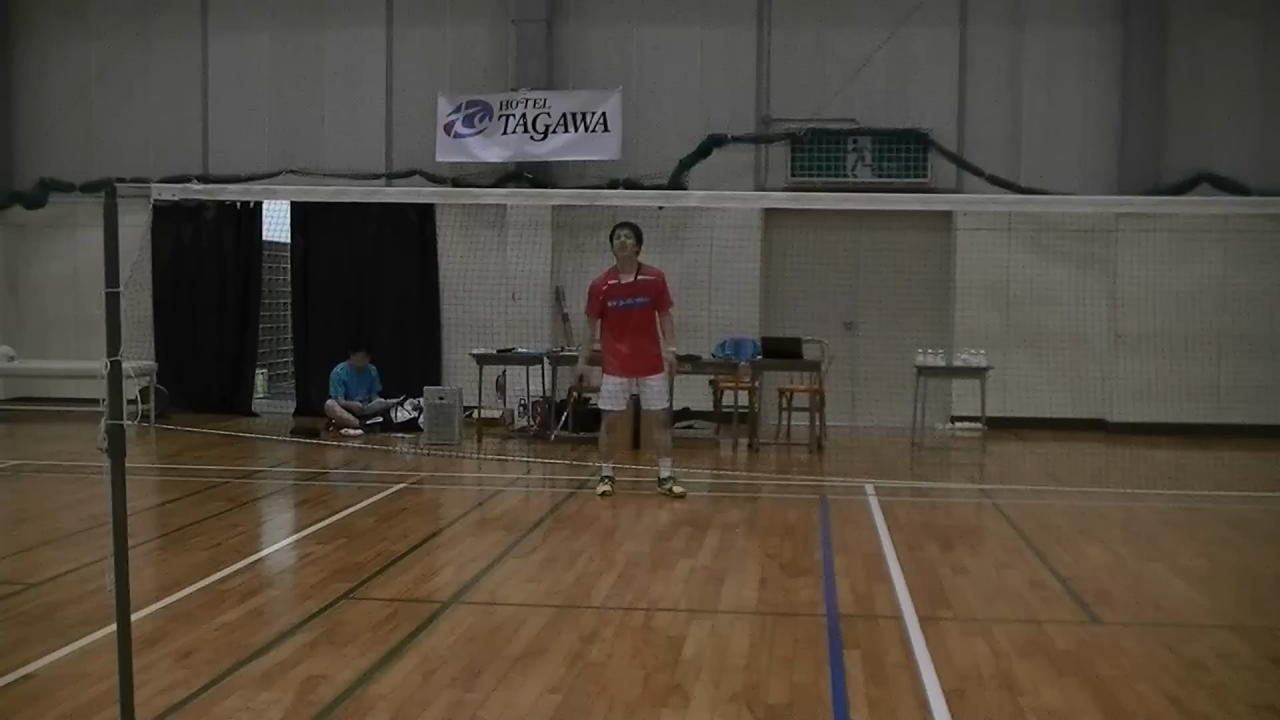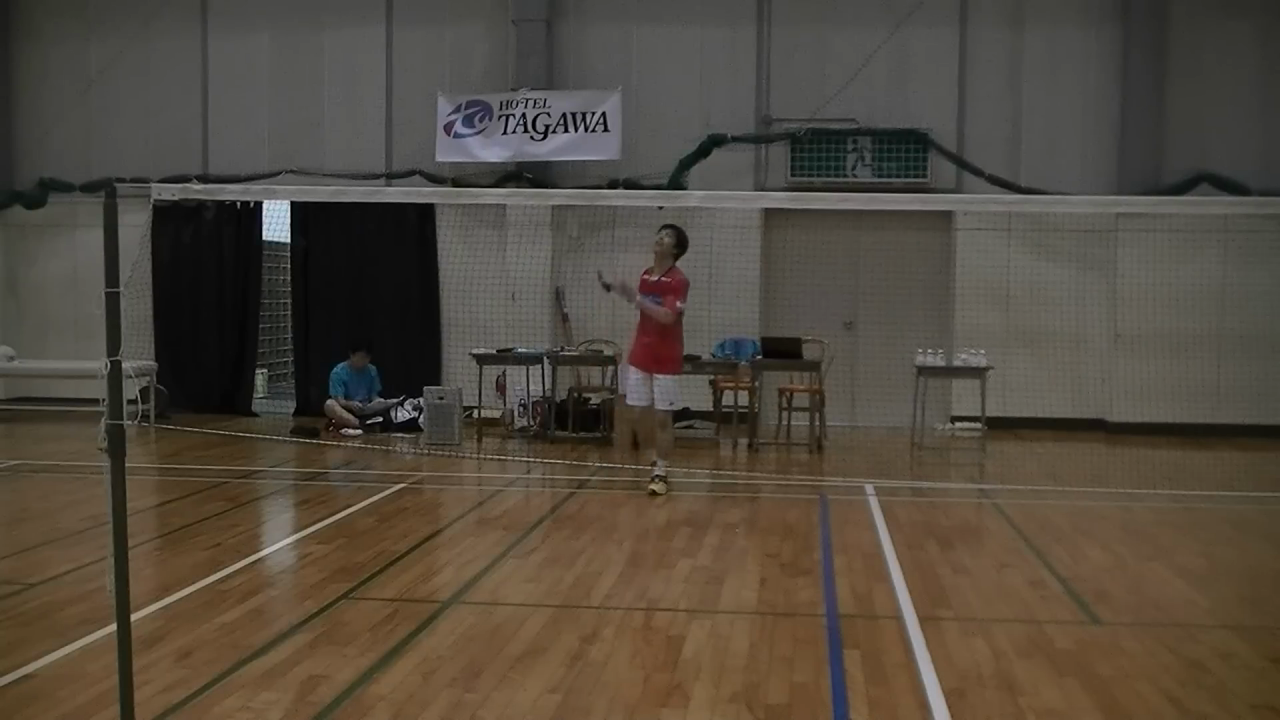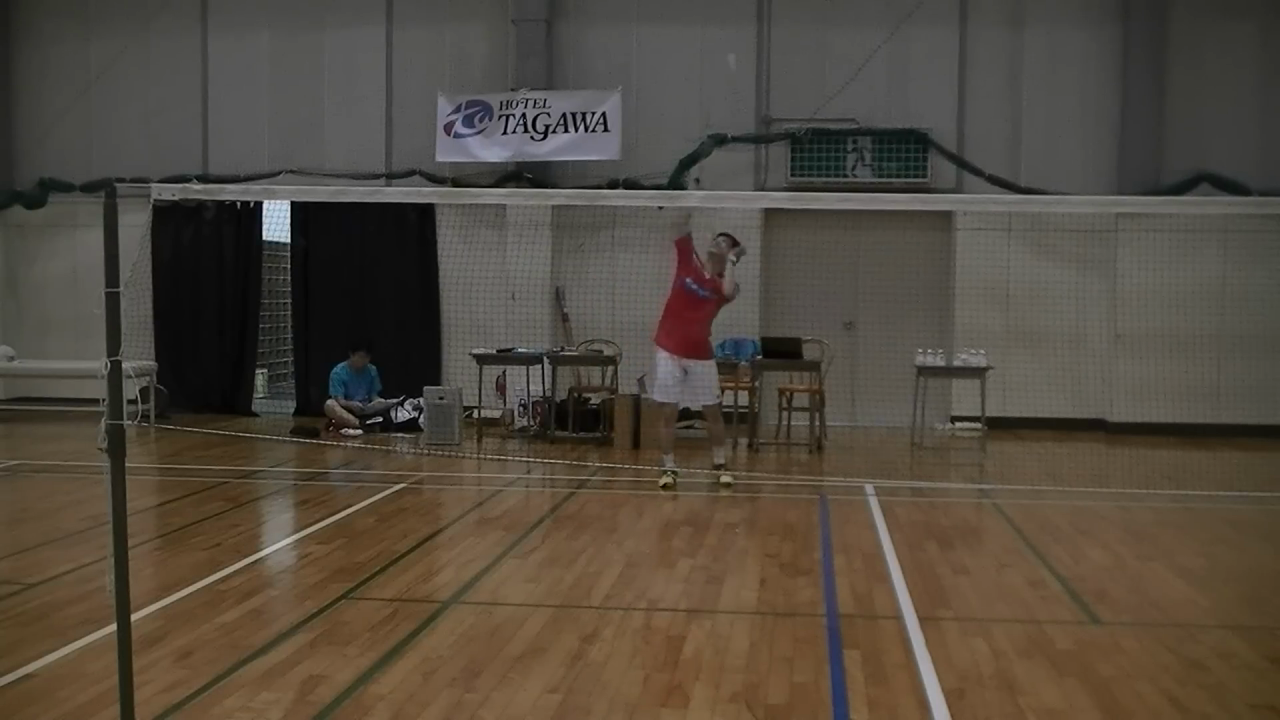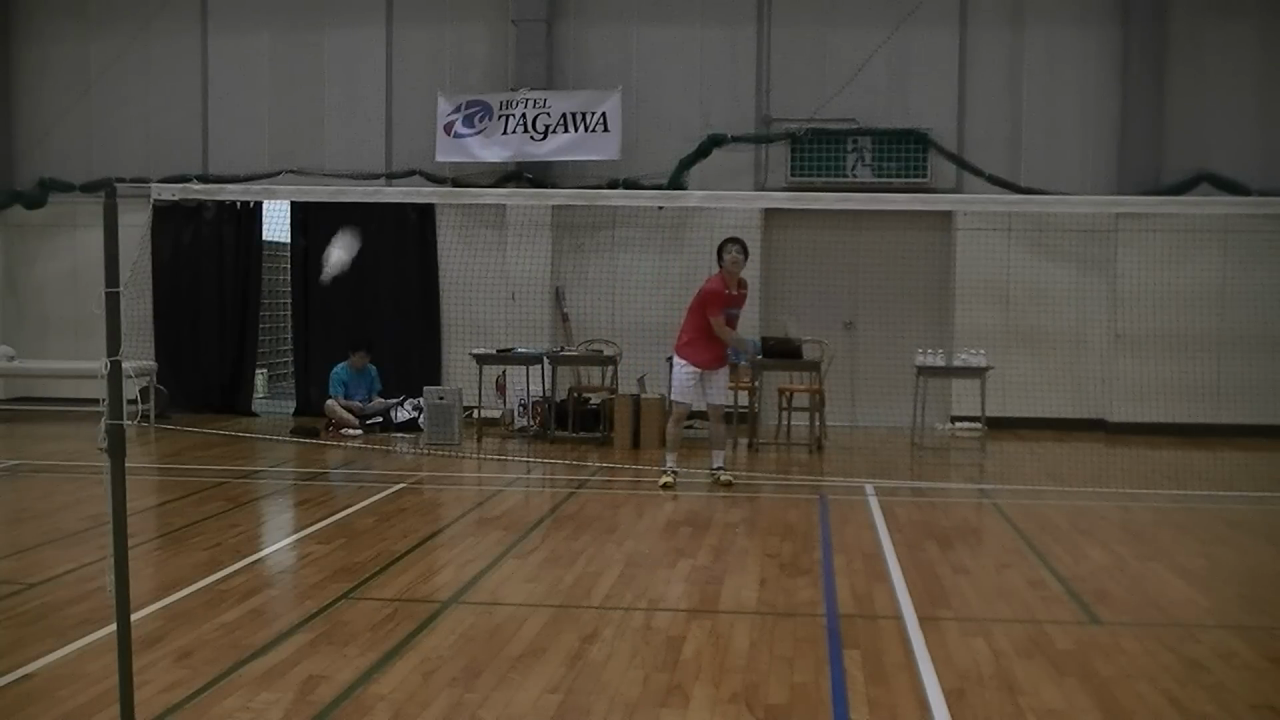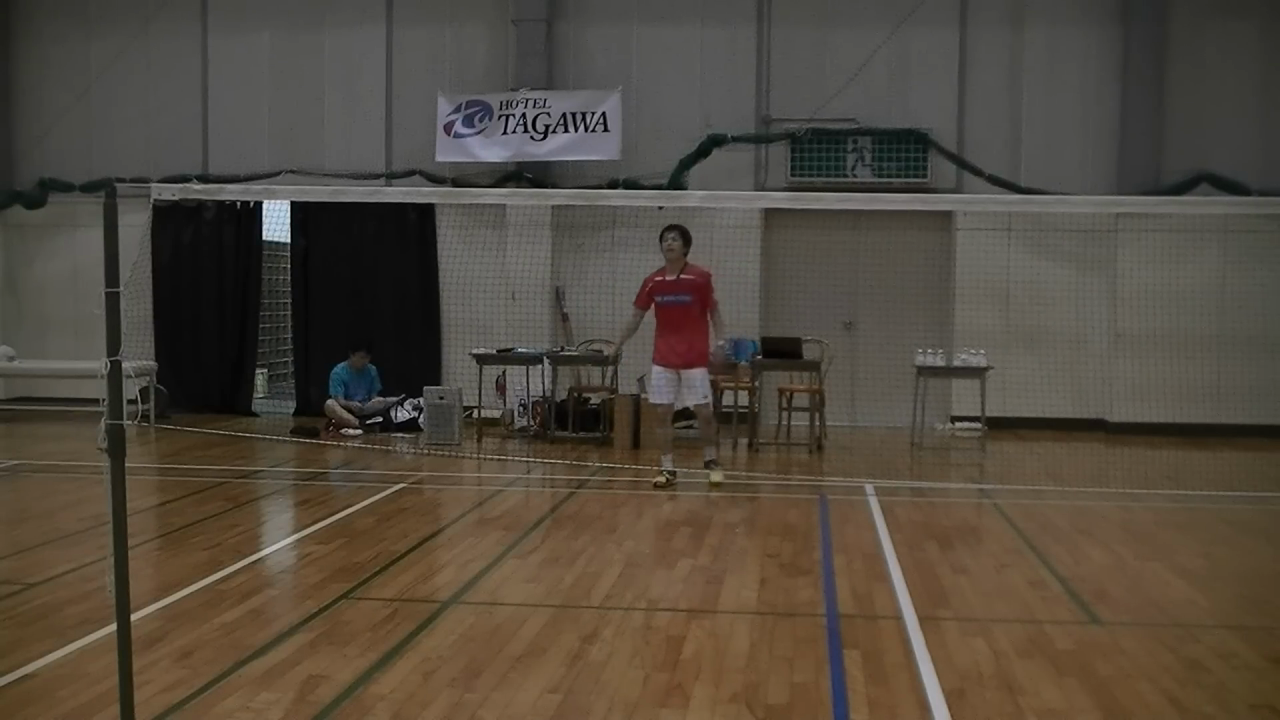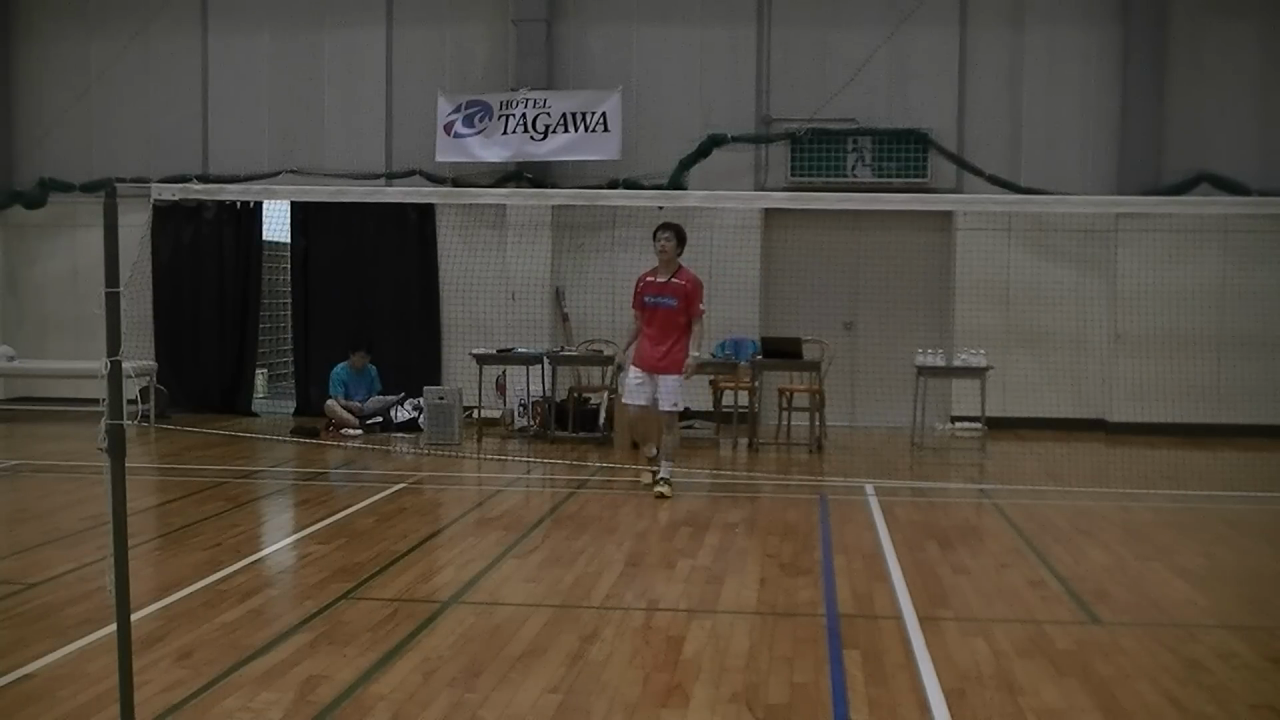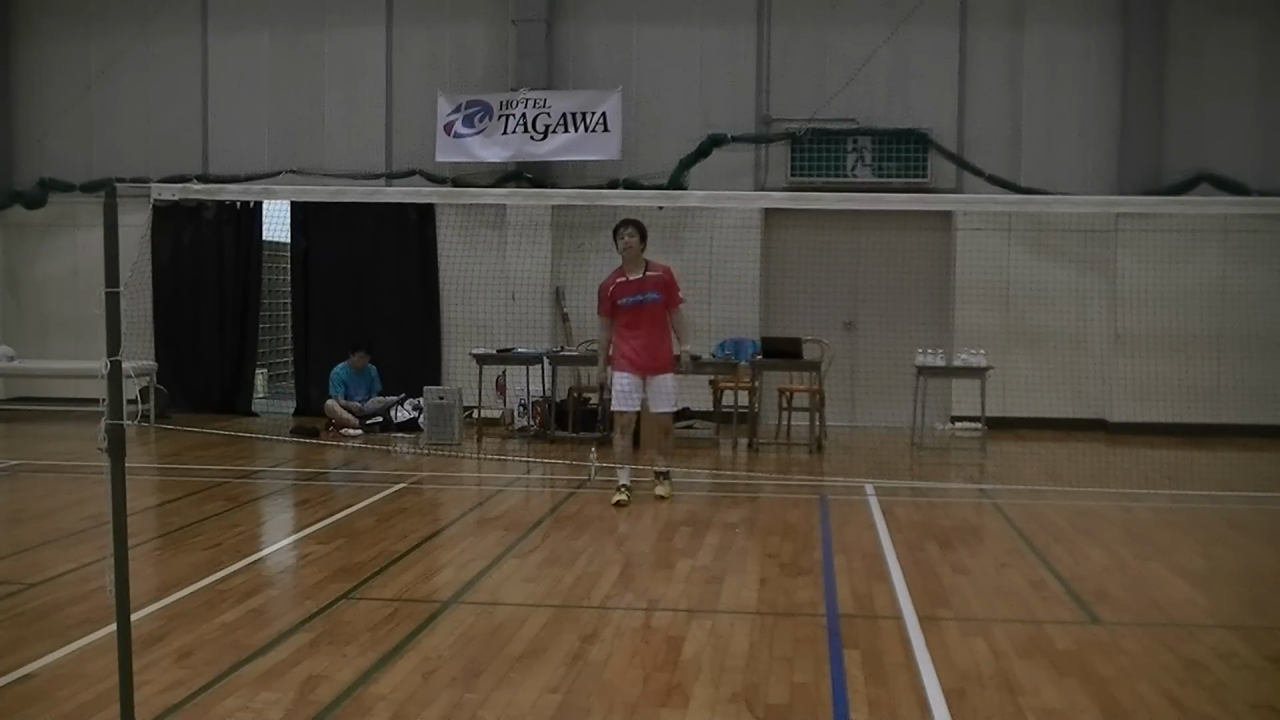
dt=0.7s
person 1, frame 1
left shoulder: (655, 278)
right shoulder: (600, 285)
left elbow: (664, 316)
right elbow: (592, 326)
left wrist: (669, 347)
right wrist: (582, 360)
left hip: (651, 363)
right hip: (616, 364)
left knee: (659, 418)
right knee: (611, 421)
left ankle: (665, 476)
right ankle: (606, 475)
person 1, frame 2
left shoulder: (678, 281)
right shoulder: (647, 277)
left elbow: (667, 316)
left wrist: (637, 298)
right wrist: (621, 290)
left hip: (666, 360)
right hip: (640, 356)
left knee: (661, 418)
right knee: (640, 416)
left ankle: (660, 474)
right ankle: (655, 467)
person 1, frame 3
left shoulder: (727, 285)
right shoulder: (689, 260)
left elbow: (729, 292)
right elbow: (681, 228)
left wrist: (732, 261)
right wrist: (689, 212)
left hip: (701, 354)
right hip: (669, 350)
left knee: (712, 412)
right knee: (668, 413)
left ankle: (720, 465)
right ankle: (669, 468)
person 1, frame 4
left shoulder: (742, 287)
right shoulder: (712, 288)
right elbow: (719, 330)
left wrist: (740, 341)
right wrist: (743, 345)
left hip: (718, 360)
right hip: (689, 356)
left knee: (717, 413)
right knee: (679, 413)
left ankle: (718, 467)
right ankle: (670, 468)
person 1, frame 5
left shoulder: (701, 277)
right shoulder: (652, 282)
left elbow: (713, 310)
right elbow: (637, 316)
left wrist: (719, 340)
right wrist: (619, 344)
left hip: (695, 358)
right hip: (663, 359)
left knee: (704, 413)
right knee: (662, 414)
left ankle: (711, 460)
right ankle: (667, 468)
person 1, frame 6
left shoulder: (691, 282)
right shoulder: (643, 281)
left elbow: (696, 322)
left wrist: (693, 354)
right wrist: (624, 348)
left hip: (672, 362)
right hip: (641, 360)
left knee: (669, 419)
right knee: (633, 414)
left ankle: (664, 476)
right ankle: (653, 454)
person 1, frame 7
left shoulder: (663, 275)
right shoulder: (609, 285)
left elbow: (674, 314)
right elbow: (605, 327)
left wrist: (684, 348)
right wrist: (602, 364)
left hip: (661, 363)
right hip: (625, 364)
left knee: (664, 422)
right knee: (623, 422)
left ankle: (662, 471)
right ankle: (623, 484)
